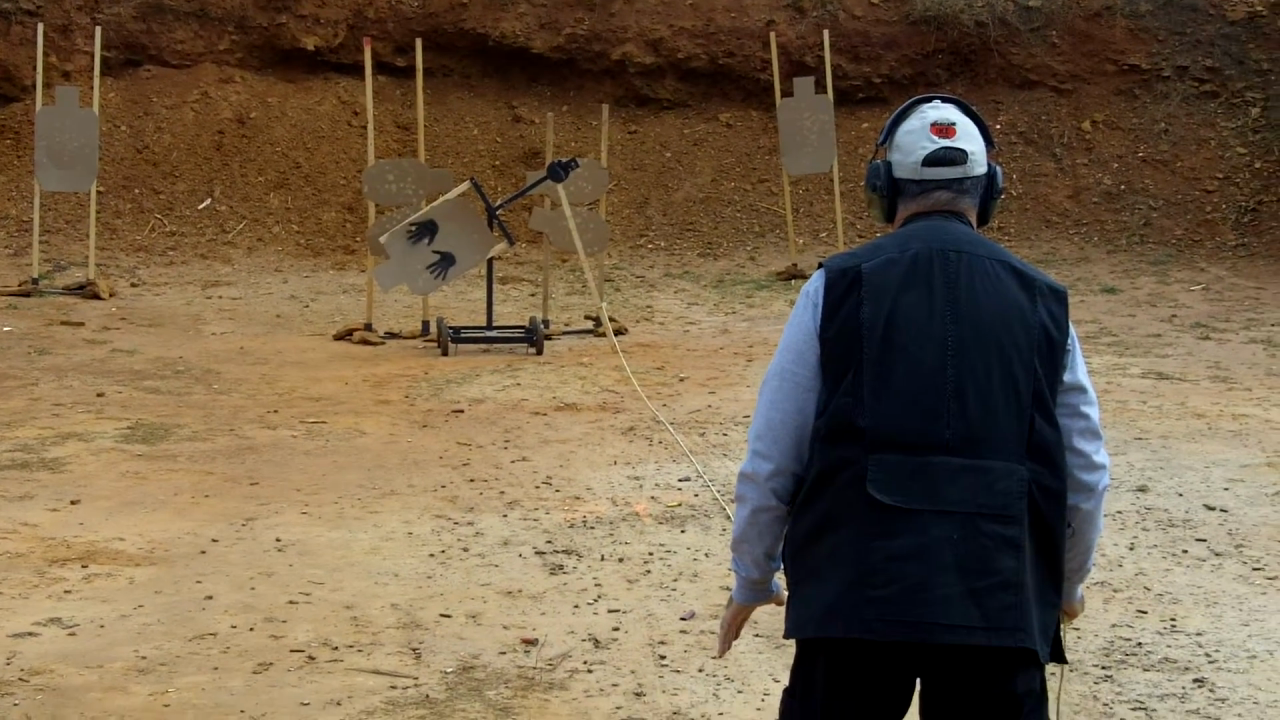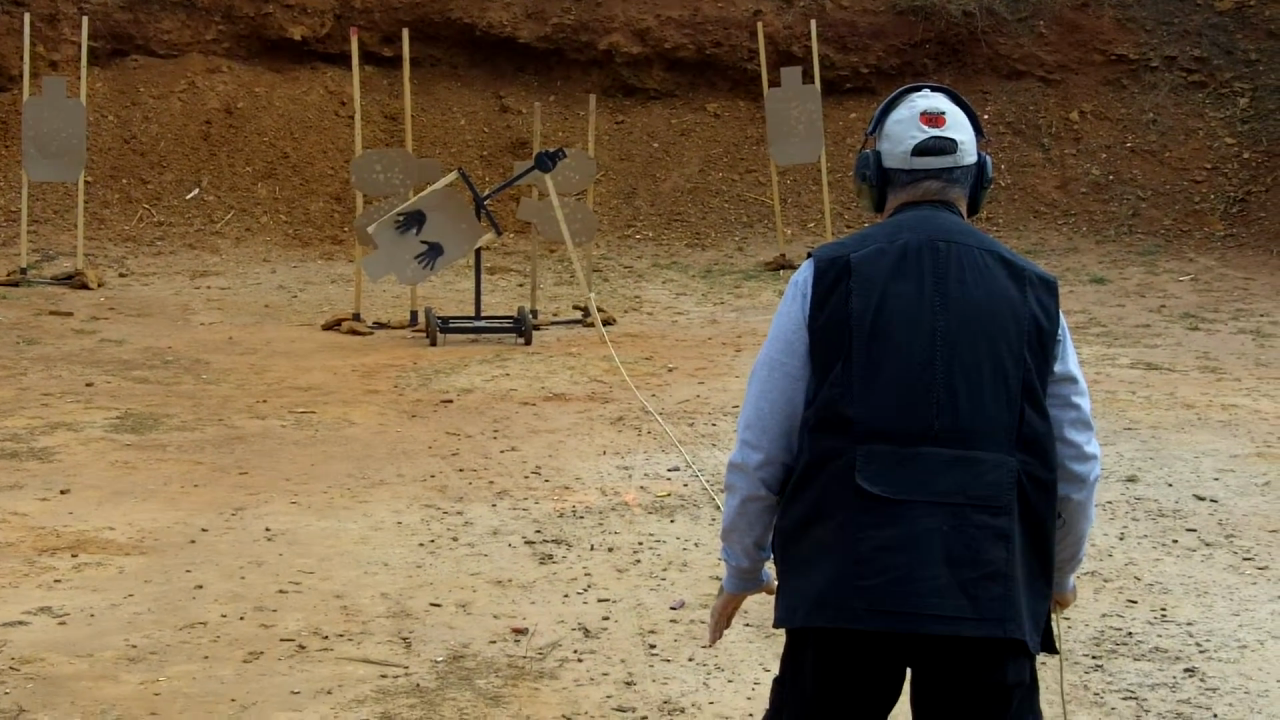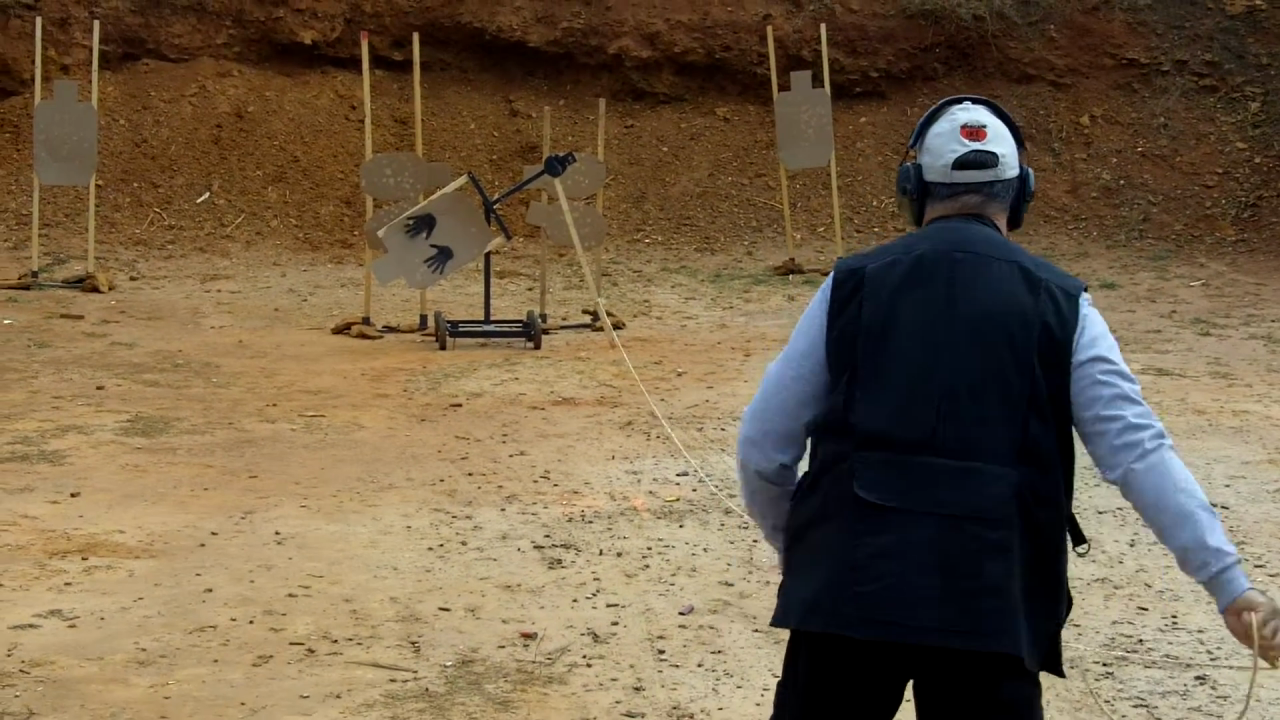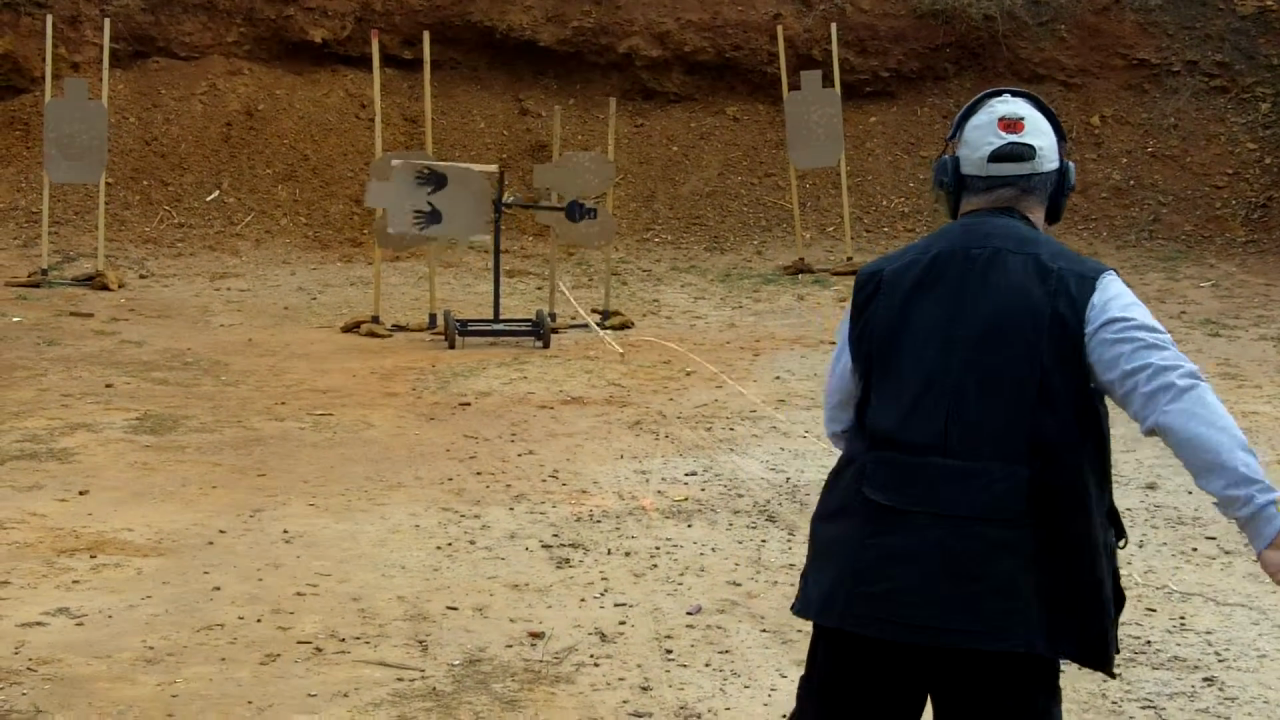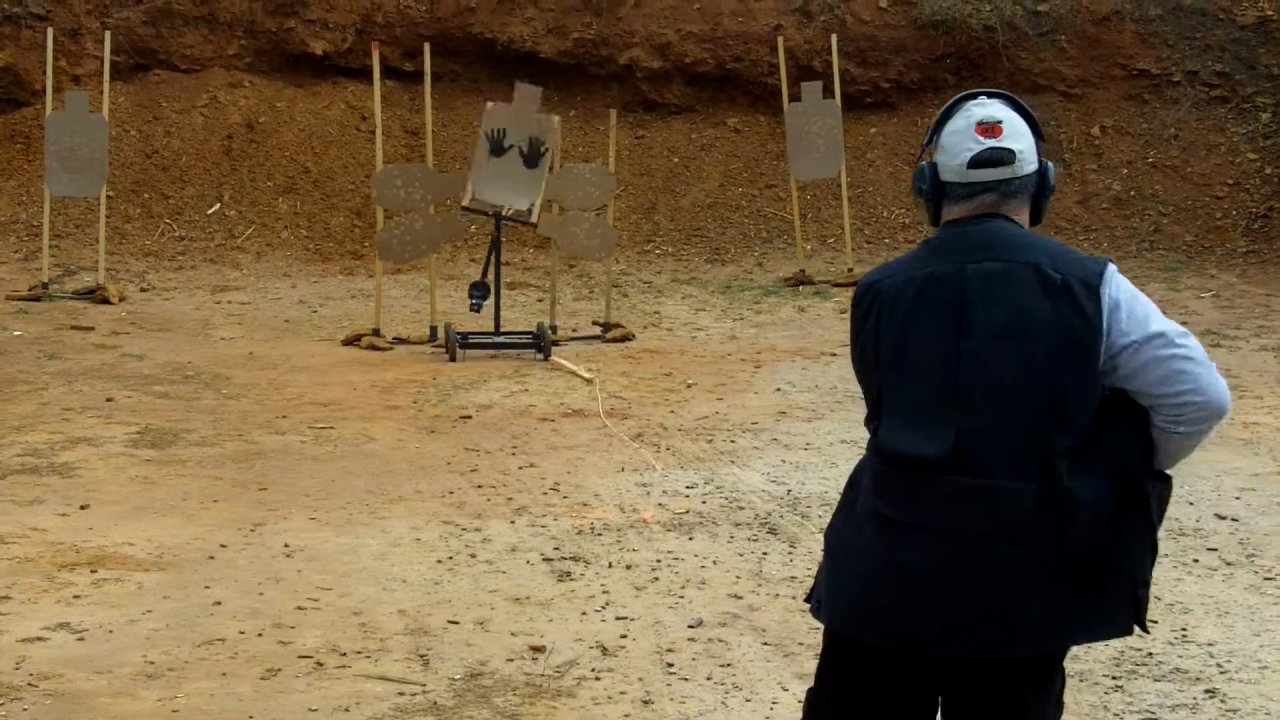
dt=0.3s
person 1, frame 1
left shoulder: (839, 285)
right shoulder: (1042, 300)
left elbow: (771, 459)
right elbow: (1084, 472)
left wrist: (752, 578)
right wrist: (1066, 582)
left hip: (856, 590)
right hip: (998, 596)
person 1, frame 2
left shoulder: (828, 275)
right shoulder: (1031, 291)
left elbow: (760, 448)
right elbow: (1074, 461)
left wrist: (741, 567)
right wrist: (1058, 573)
left hip: (846, 576)
right hip: (987, 582)
person 1, frame 3
left shoulder: (855, 285)
right shoulder: (1060, 303)
left elbow: (762, 442)
right elbow: (1138, 448)
left wrist: (796, 549)
right wrist: (1228, 580)
left hip: (856, 585)
right hip: (988, 595)
person 1, frame 4
left shoulder: (883, 282)
right shoulder: (1083, 288)
left elbow: (842, 423)
right elbow: (1173, 396)
left hip: (873, 574)
right hip: (1009, 590)
person 1, frame 5
left shoulder: (878, 295)
right shoulder: (1087, 287)
right elbow: (1201, 396)
right wrist: (1133, 469)
left hip: (884, 584)
right hip: (1017, 595)
